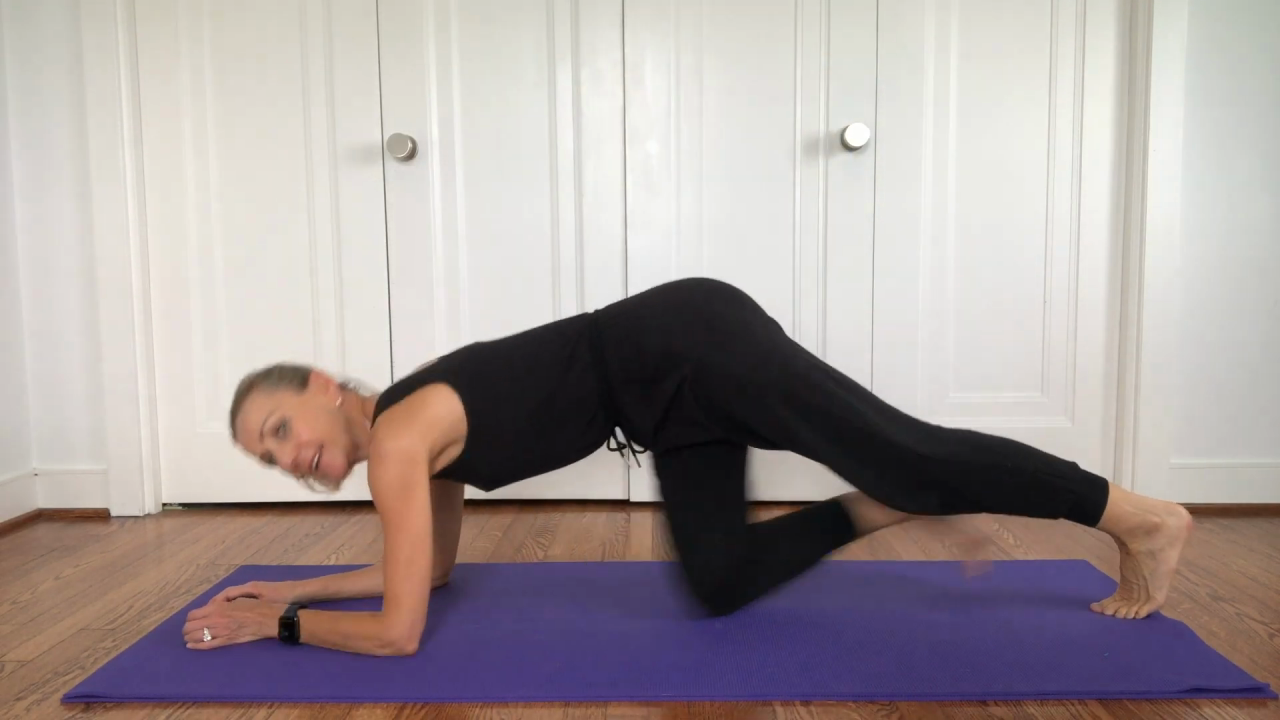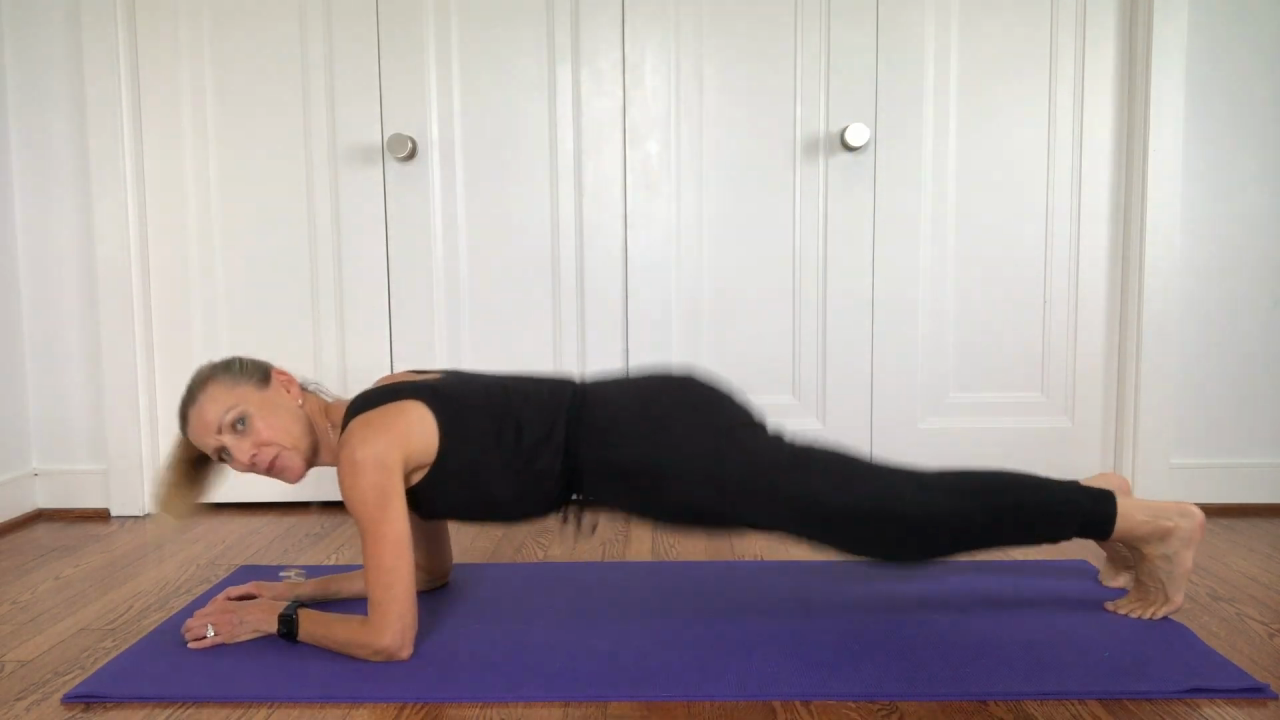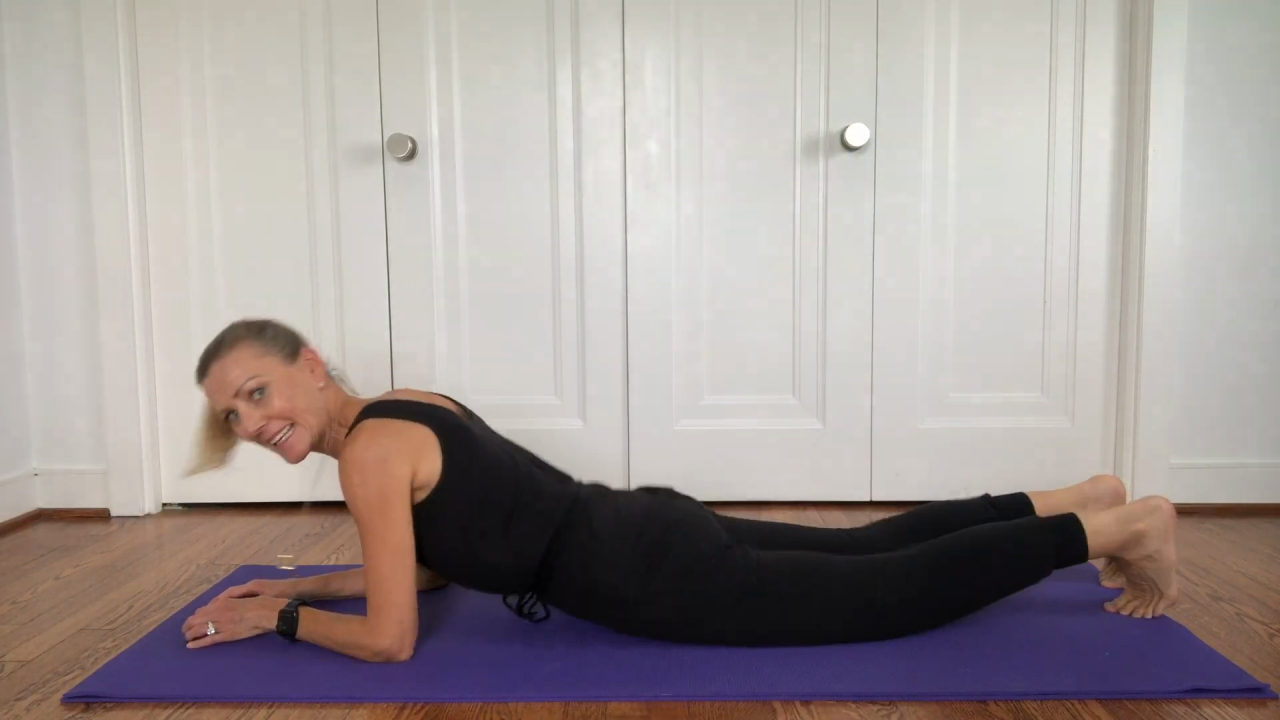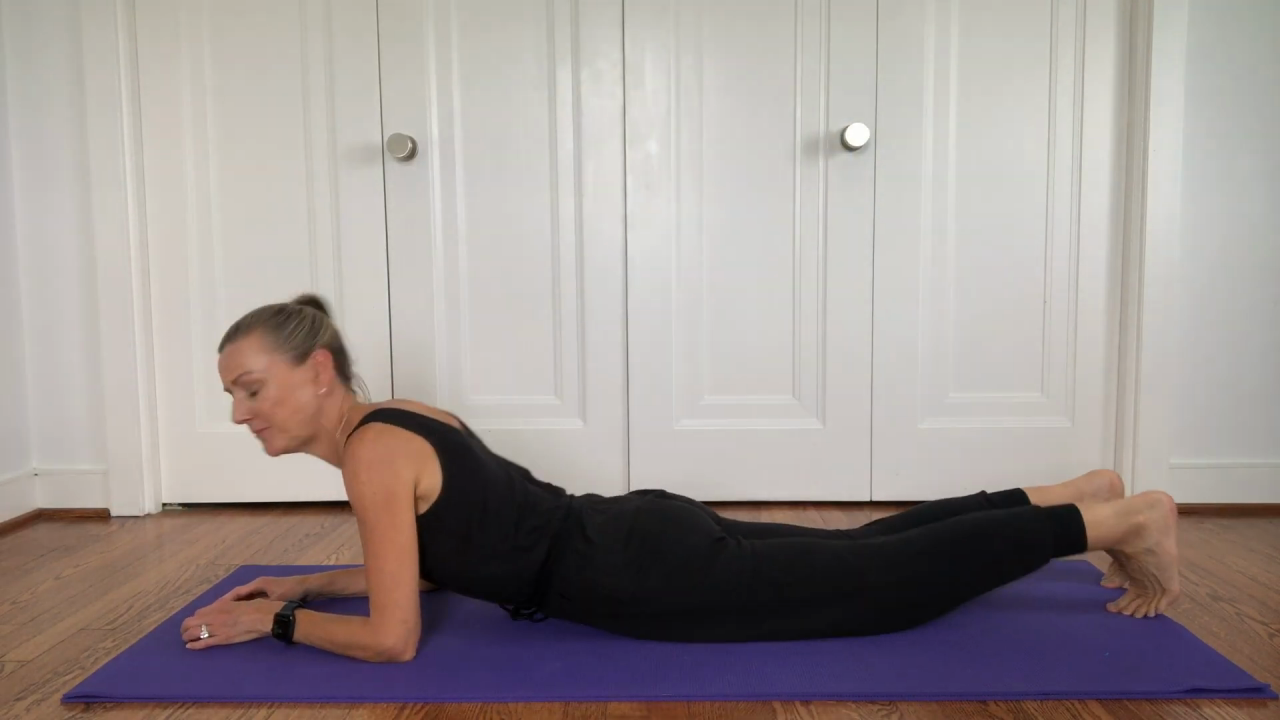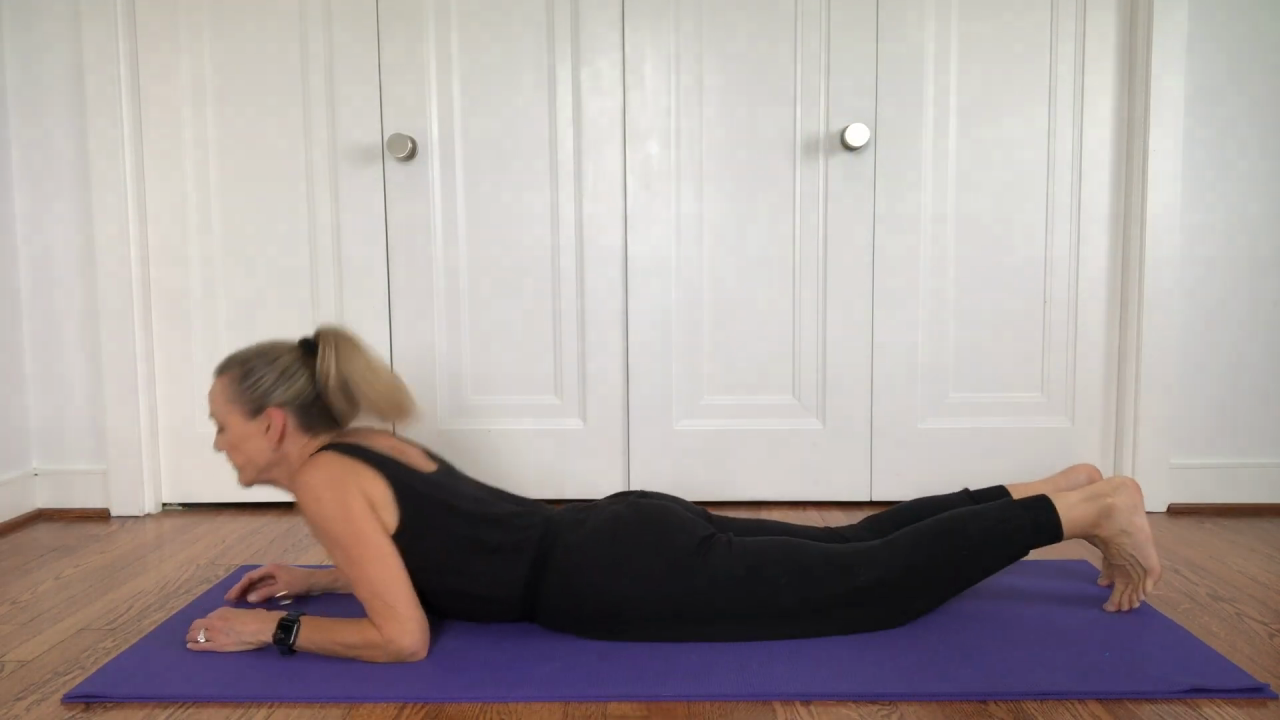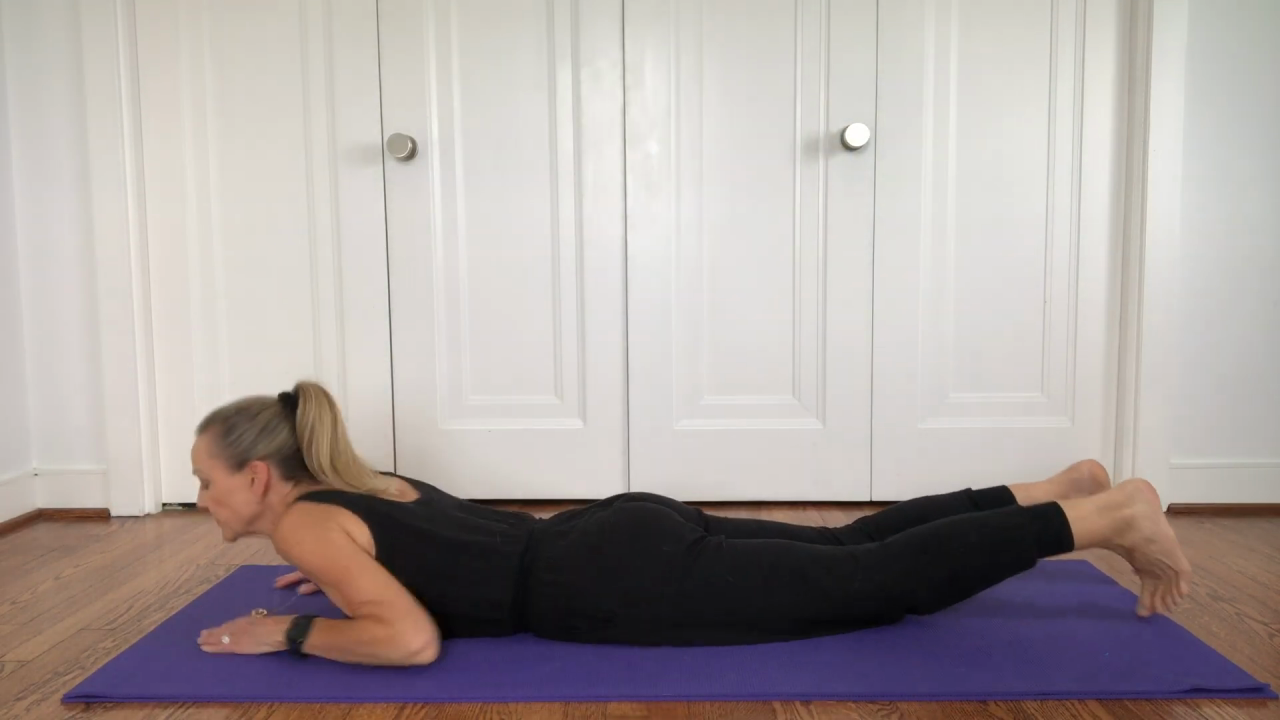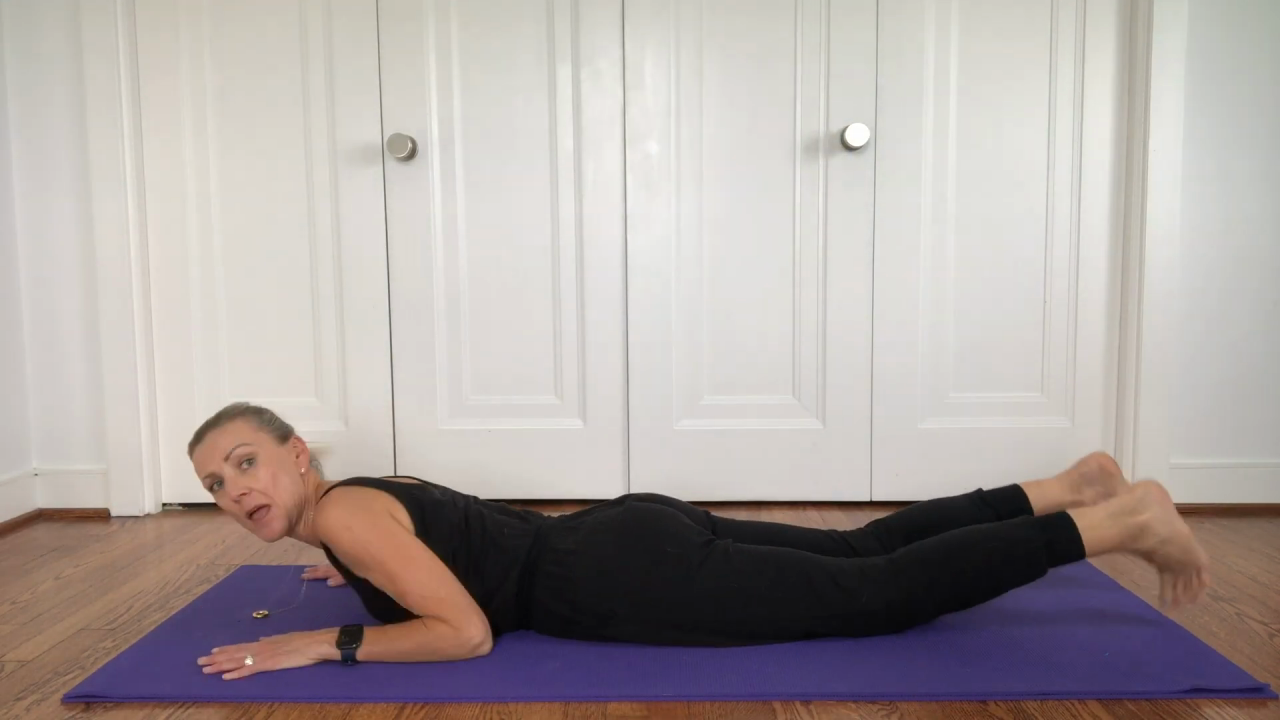
dt=0.3s
person 1, frame 1
left shoulder: (395, 435)
right shoulder: (414, 433)
left elbow: (398, 629)
right elbow: (430, 570)
left wrist: (278, 625)
right wrist: (297, 587)
left hip: (690, 349)
right hip: (673, 376)
left knee: (901, 454)
right knee: (717, 582)
left ankle: (1138, 516)
right ankle: (886, 507)
person 1, frame 2
left shoulder: (363, 443)
right shoulder: (387, 414)
left elbow: (393, 632)
right elbow: (429, 566)
left wrist: (283, 620)
right wrist: (294, 587)
left hip: (665, 447)
right hip: (659, 425)
left knee: (906, 509)
right knee: (890, 523)
left ankle: (1142, 516)
right ankle: (1097, 500)
person 1, frame 3
left shoulder: (369, 448)
right shoulder: (401, 410)
left elbow: (393, 637)
right elbow: (428, 568)
left wrist: (274, 619)
right wrist: (297, 585)
left hip: (645, 577)
right hip: (649, 533)
left knee: (899, 590)
right knee: (871, 552)
left ankle: (1116, 526)
right ankle: (1075, 501)
person 1, frame 4
left shoulder: (370, 453)
right shoulder: (395, 419)
left elbow: (394, 637)
right elbow: (430, 558)
left wrist: (277, 626)
right wrist: (303, 584)
left hip: (638, 583)
right hip: (643, 539)
left knee: (892, 582)
right knee: (862, 549)
left ankle: (1115, 519)
right ankle: (1069, 496)
person 1, frame 5
left shoulder: (322, 477)
right shoulder: (369, 448)
left elbow: (404, 638)
right elbow: (421, 563)
left wrist: (274, 630)
right wrist: (313, 578)
left hip: (622, 585)
right hip: (629, 537)
left knee: (877, 582)
right knee: (853, 551)
left ankle: (1085, 509)
right ankle: (1051, 490)
person 1, frame 6
left shoulder: (302, 526)
right shoulder: (361, 489)
left elbow: (416, 637)
left wrist: (289, 630)
left hip: (619, 588)
right hip: (625, 536)
left knee: (875, 583)
right knee: (857, 549)
left ankle: (1103, 516)
right ankle: (1054, 492)
person 1, frame 7
left shoulder: (340, 513)
right shoulder: (374, 500)
left elbow: (468, 631)
left wrist: (327, 642)
right wrist: (383, 573)
left hip: (627, 585)
right hip: (635, 540)
left knee: (883, 593)
right knee: (865, 553)
left ankle: (1116, 524)
right ankle: (1064, 489)
